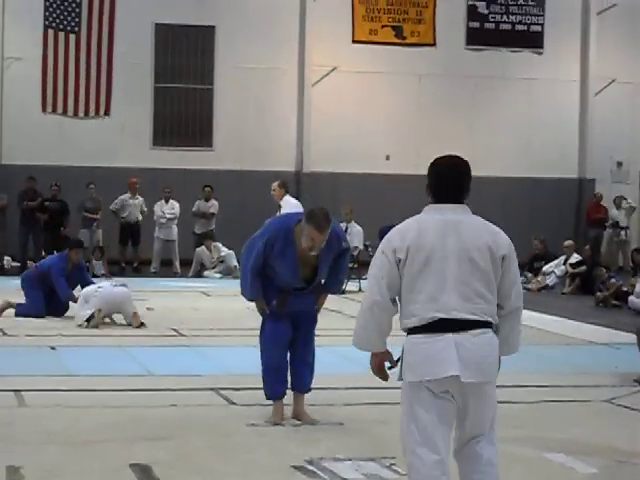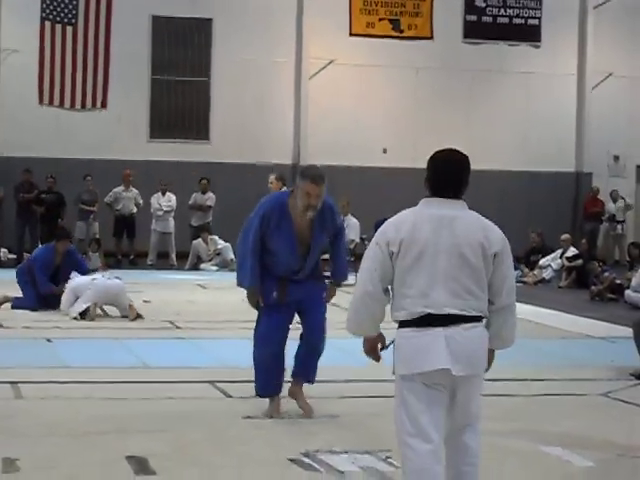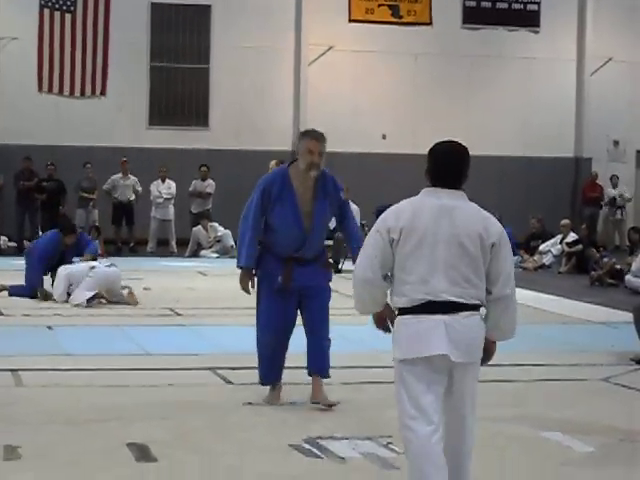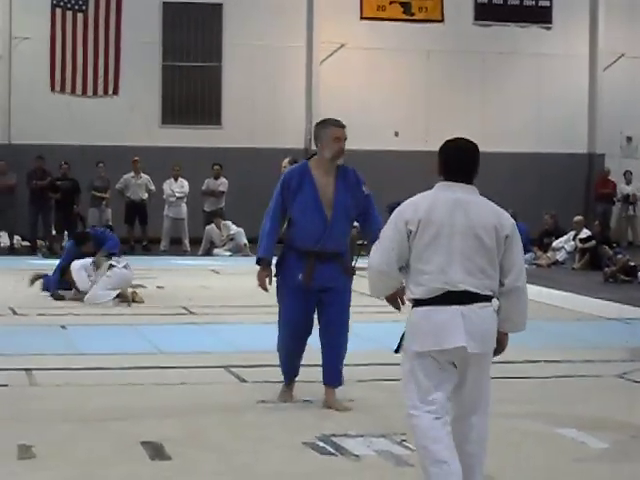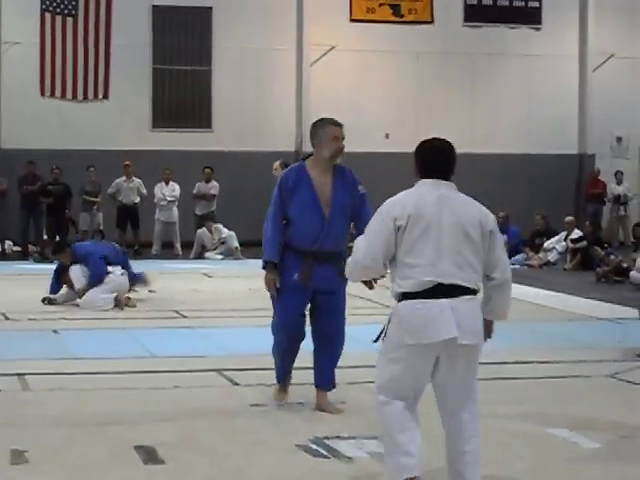
dt=0.2s
person 1, frame 1
left shoulder: (403, 235)
right shoulder: (495, 237)
left elbow: (378, 299)
right elbow: (511, 303)
left wrist: (377, 347)
right wrist: (499, 350)
left hip: (427, 351)
right hip: (479, 348)
left knee: (426, 449)
right knee: (478, 439)
person 1, frame 2
left shoulder: (397, 227)
right shoulder: (489, 232)
left elbow: (369, 289)
right elbow: (504, 298)
left wrist: (369, 331)
right wrist: (492, 343)
left hip: (418, 344)
right hip: (469, 342)
left knee: (420, 441)
right knee: (465, 430)
person 1, frame 3
left shoulder: (397, 216)
right shoulder: (487, 223)
left elbow: (367, 274)
right elbow: (502, 289)
left wrist: (377, 307)
right wrist: (493, 334)
left hip: (417, 330)
right hip: (465, 329)
left knee: (422, 424)
right knee: (460, 419)
person 1, frame 4
left shoulder: (413, 208)
right shoulder: (499, 217)
left elbow: (381, 265)
right elbow: (514, 282)
left wrist: (390, 287)
right wrist: (505, 326)
left hip: (431, 321)
right hip: (478, 321)
left knee: (427, 412)
right knee: (472, 412)
person 1, frame 5
left shoulder: (399, 205)
right shoulder: (479, 212)
left elbow: (365, 260)
right elbow: (499, 274)
left wrist: (362, 271)
right wrist: (490, 314)
left hip: (416, 315)
right hip: (464, 314)
left knee: (393, 396)
right knee: (461, 407)
person 2, frame 1
left shoulder: (337, 236)
right shoulder: (275, 231)
left elbow: (341, 260)
right elbow: (249, 261)
left wrist: (327, 291)
right wrist: (256, 297)
left hip: (308, 295)
right hip: (275, 294)
left knee: (304, 346)
right knee: (275, 346)
left ankle: (299, 405)
right ankle: (277, 405)
person 2, frame 2
left shoulder: (329, 211)
right shoulder: (270, 207)
left elbow: (337, 244)
right elbow: (248, 246)
left wrist: (336, 280)
right wrist: (251, 286)
left hip: (309, 284)
right hip: (274, 284)
left knee: (315, 336)
right knee: (269, 341)
left ankle: (298, 387)
right ankle: (273, 398)
person 2, frame 3
left shoulder: (330, 184)
right shoulder: (272, 182)
left elbow: (347, 223)
right elbow: (250, 224)
right wrist: (246, 267)
left hip: (314, 268)
right hip: (276, 268)
left knee: (318, 328)
right knee: (272, 330)
left ankle: (318, 388)
right ankle: (274, 386)
person 2, frame 4
left shoulder: (352, 179)
right shoulder: (294, 177)
left elbow: (370, 220)
right elbow: (273, 219)
right wrist: (264, 262)
left hip: (336, 268)
right hip: (298, 266)
left knee: (336, 331)
right knee: (292, 330)
left ankle: (330, 393)
right ankle: (289, 381)
person 2, frame 5
left shoulder: (348, 179)
right shoulder: (292, 177)
left elbow: (364, 221)
right elbow: (274, 222)
right wrist: (270, 265)
left hip: (332, 268)
right hip: (295, 267)
left knee: (331, 334)
right knee: (287, 329)
left ankle: (322, 395)
right ankle: (283, 381)
